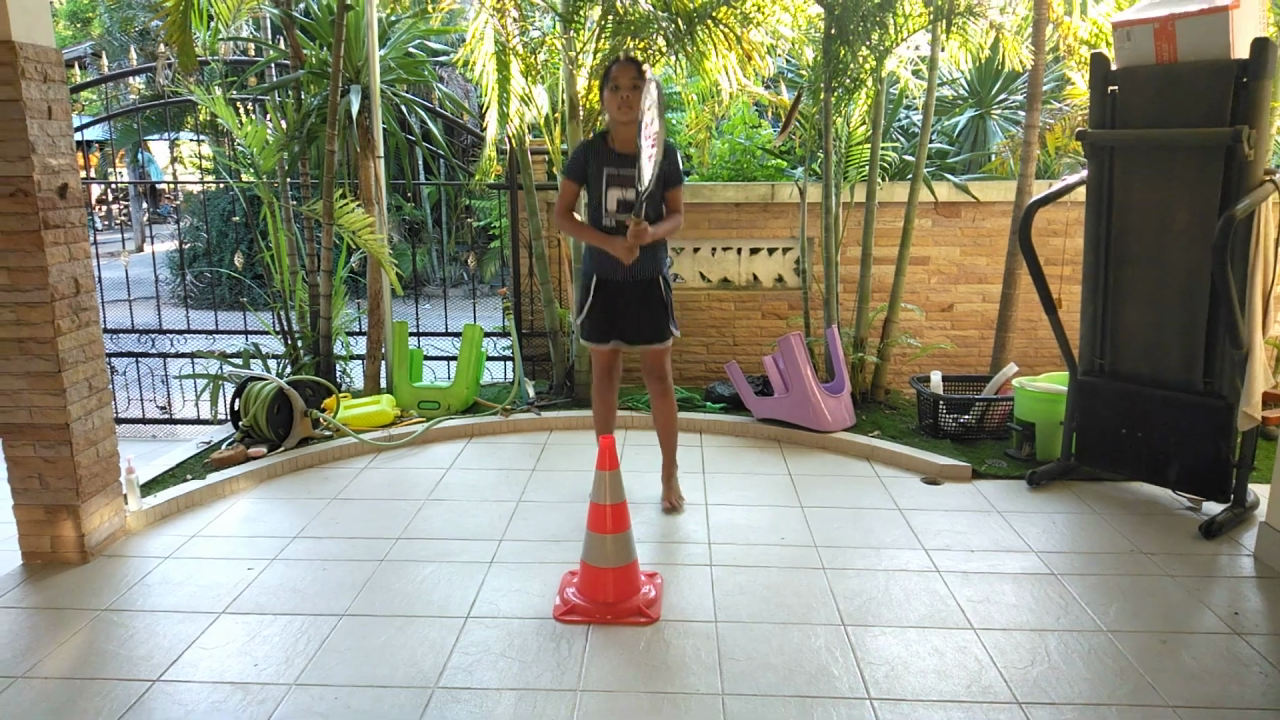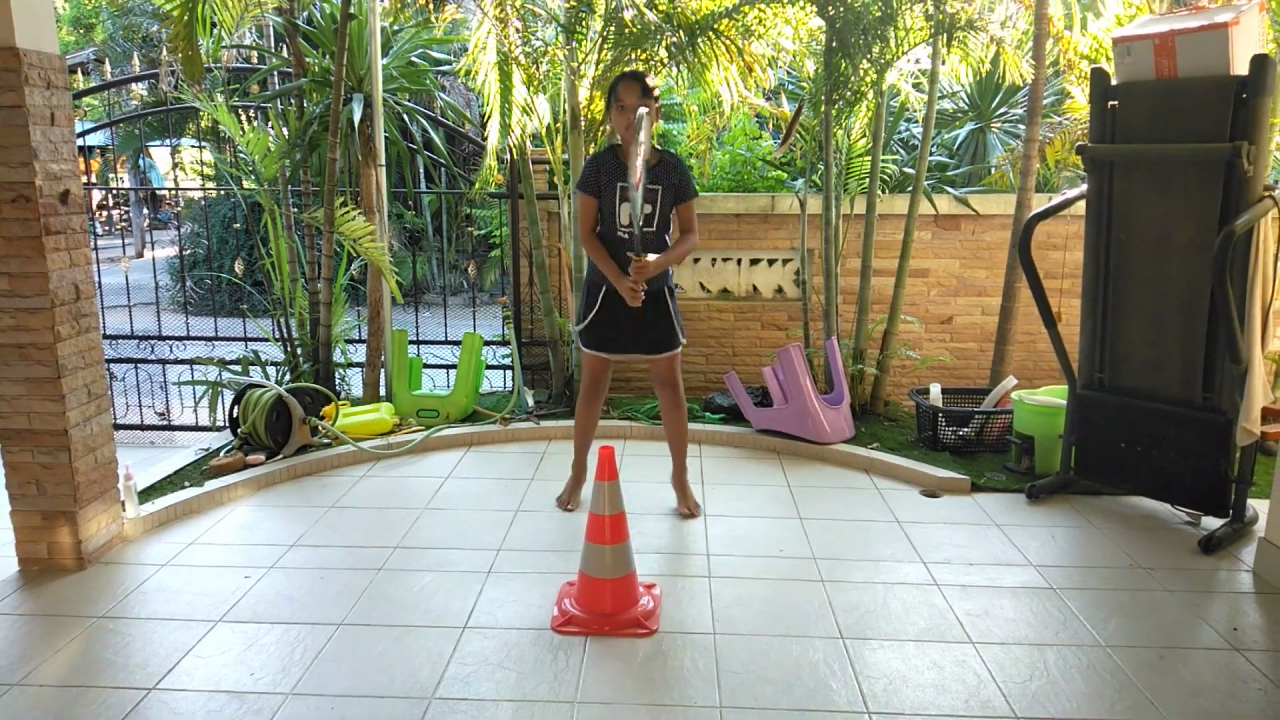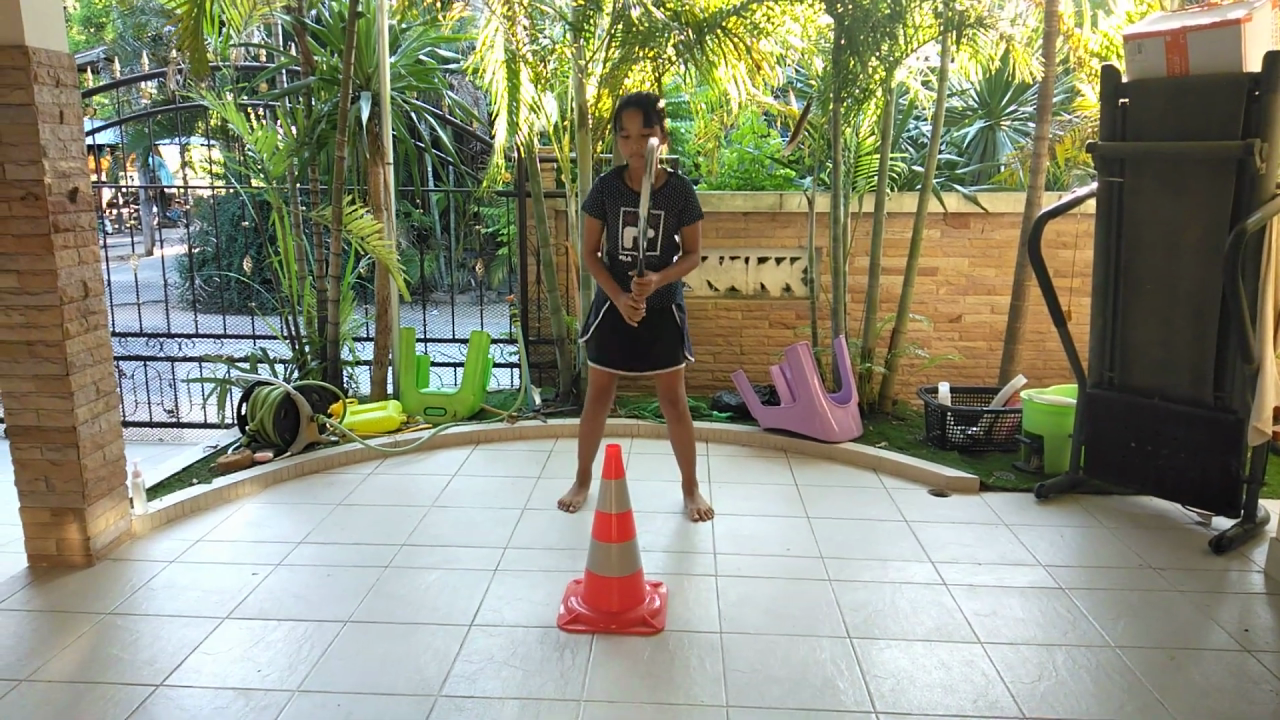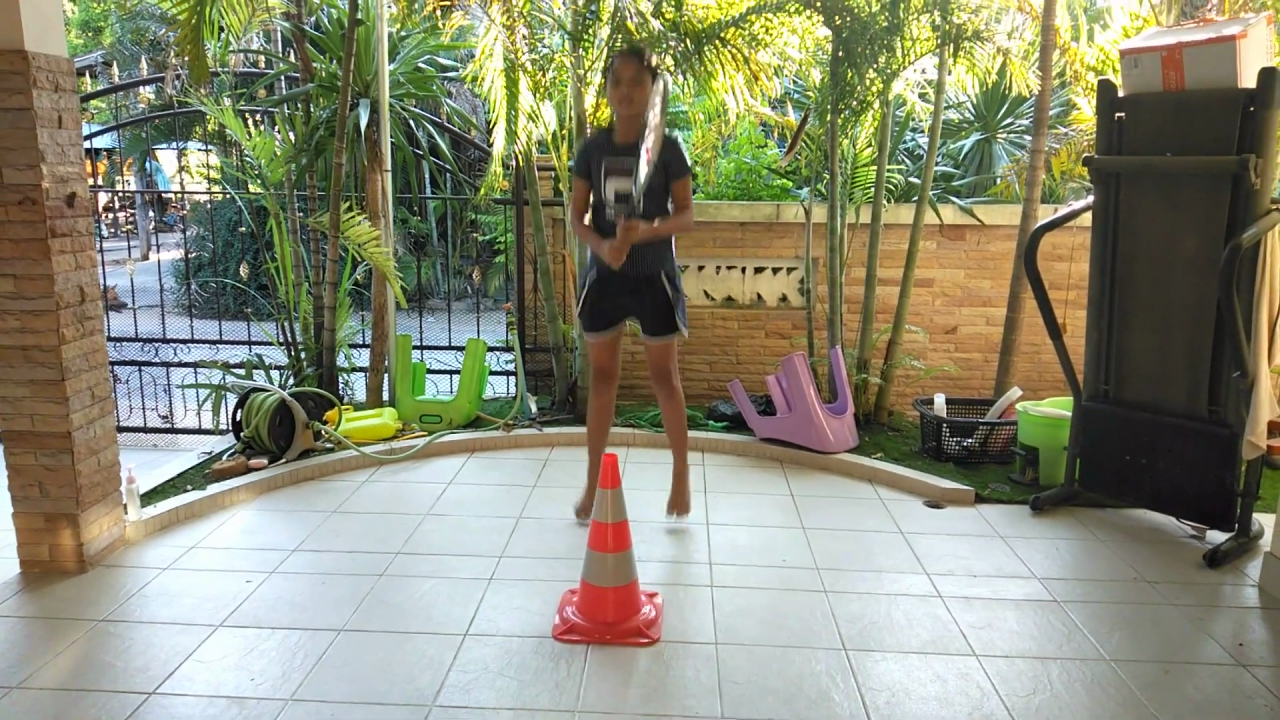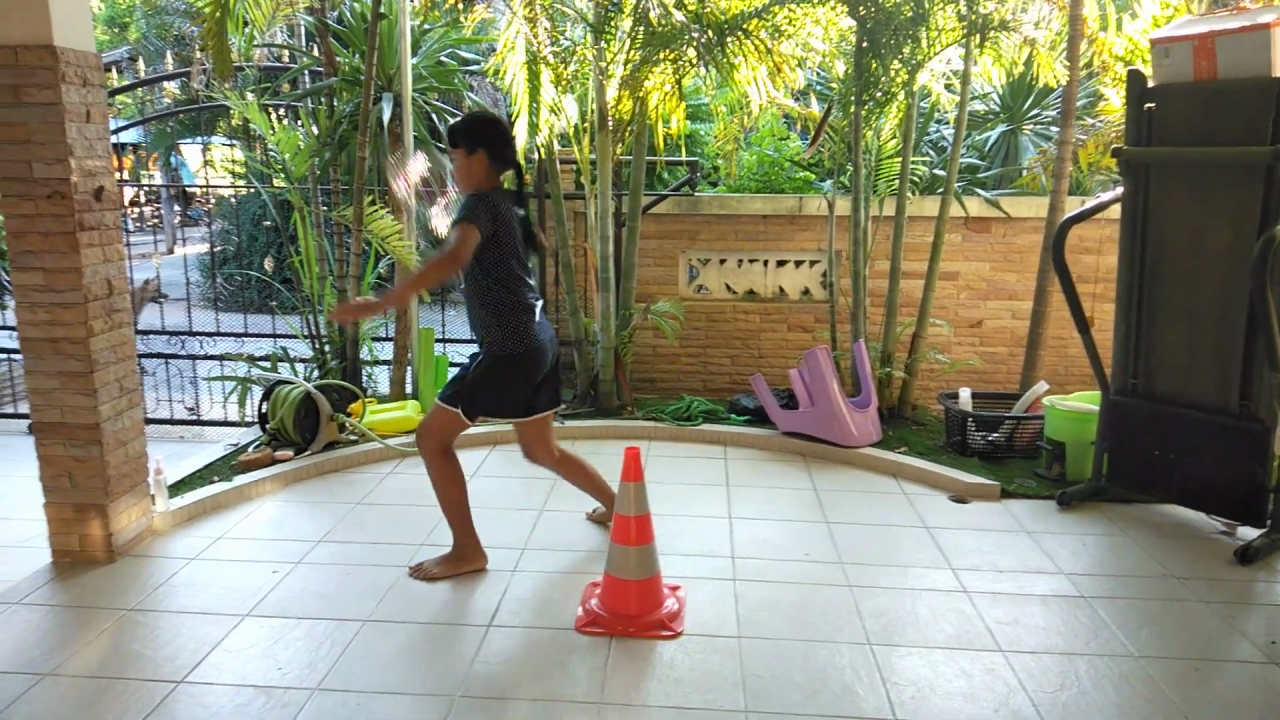
dt=1s
person 1, frame 1
left shoulder: (663, 152)
right shoulder: (587, 153)
left elbow: (676, 215)
right elbow: (562, 215)
left wrist: (654, 231)
right wrist: (608, 242)
left hip: (649, 280)
right hip: (603, 279)
left knee: (659, 376)
right knee: (605, 374)
left ankle: (670, 474)
person 1, frame 2
left shoulder: (674, 168)
right shoulder: (599, 165)
left elbow: (690, 234)
right elbow: (586, 233)
left wrist: (660, 262)
right wrist: (620, 281)
left hip: (656, 290)
right hip: (605, 288)
left knee: (669, 384)
right knee: (593, 384)
left ankle: (680, 478)
right ankle: (578, 473)
person 1, frame 3
left shoulder: (679, 189)
right shoulder: (605, 187)
left elbow: (692, 253)
right elbow: (590, 252)
left wrist: (657, 281)
right wrist: (619, 297)
left hip: (663, 307)
right hip: (612, 304)
left knee: (673, 401)
right knee: (598, 397)
left ankle: (690, 486)
right ankle: (583, 478)
person 1, frame 4
left shoulder: (667, 148)
right shoulder: (592, 148)
left elbow: (685, 214)
right elbow: (578, 213)
left wrist: (645, 229)
right wrist: (600, 245)
left hip: (653, 275)
right hip: (605, 275)
left knee: (663, 374)
right knee: (603, 372)
left ankle: (680, 473)
right ankle: (597, 474)
person 1, frame 5
left shoulder: (484, 204)
right shoulder: (510, 205)
left elbow: (448, 263)
left wrist: (380, 302)
left hip: (510, 350)
right hip: (534, 344)
left knee: (434, 438)
right knee: (540, 447)
left ankle: (467, 550)
right ankle: (613, 501)
